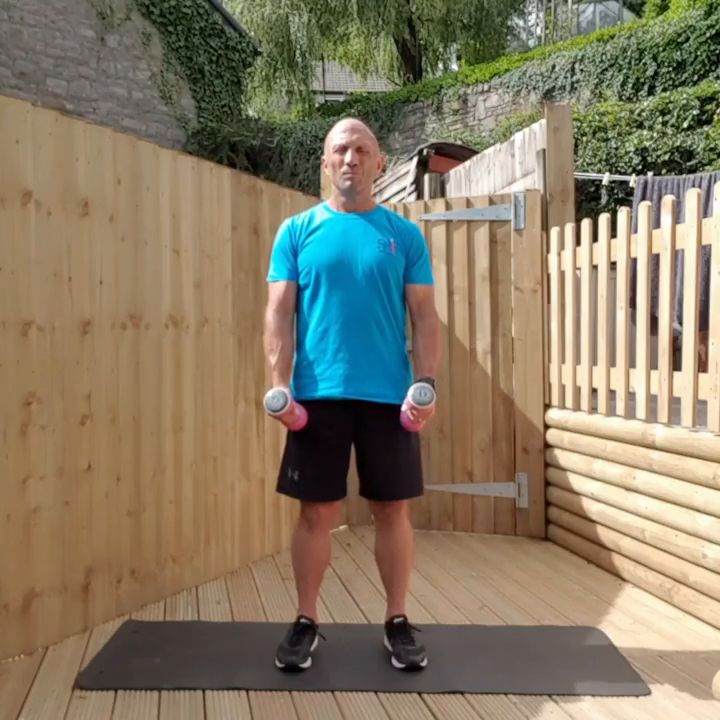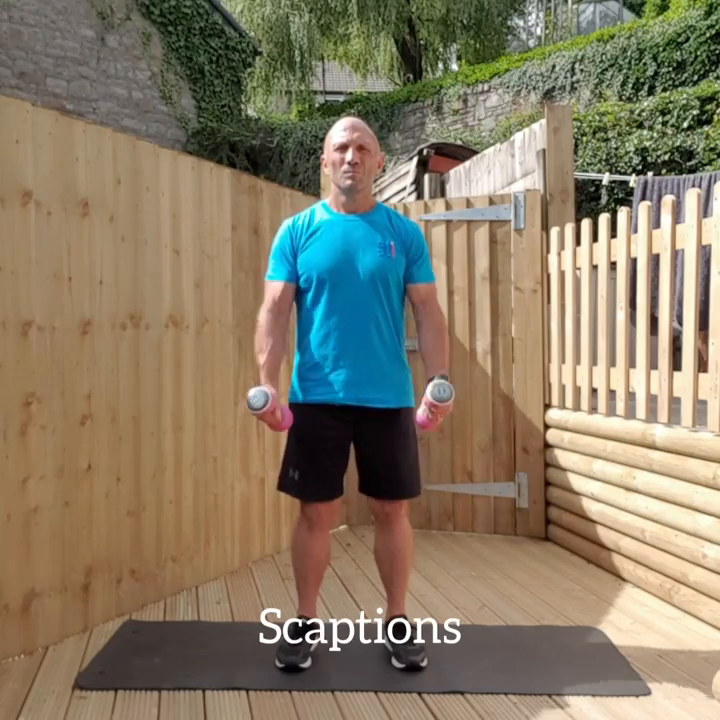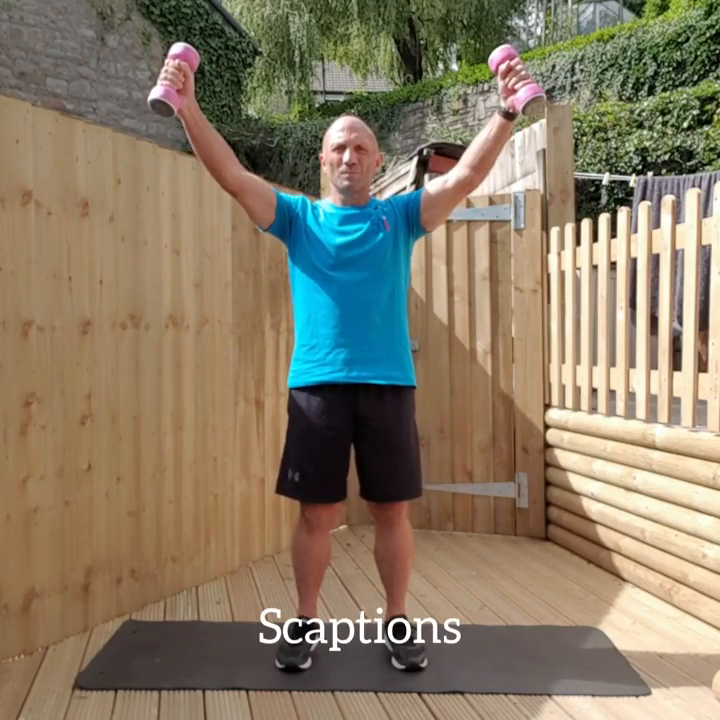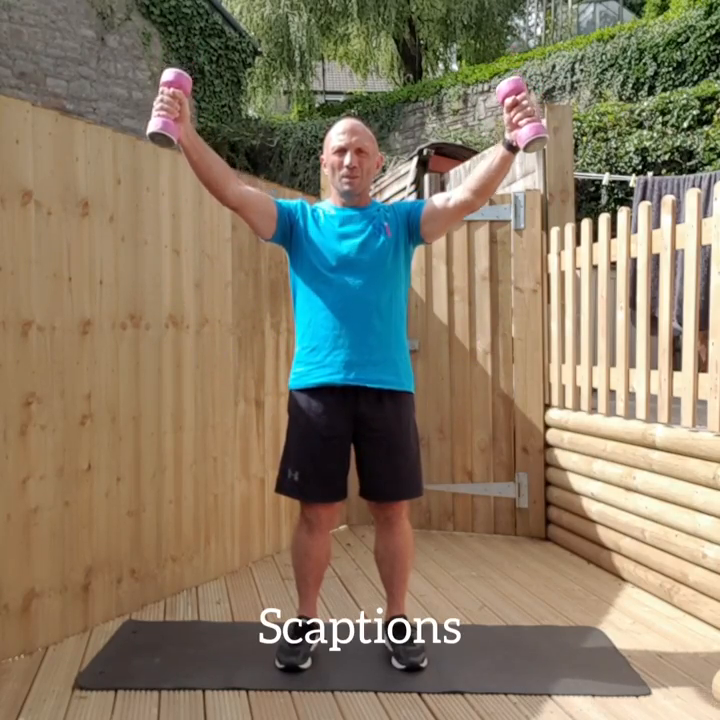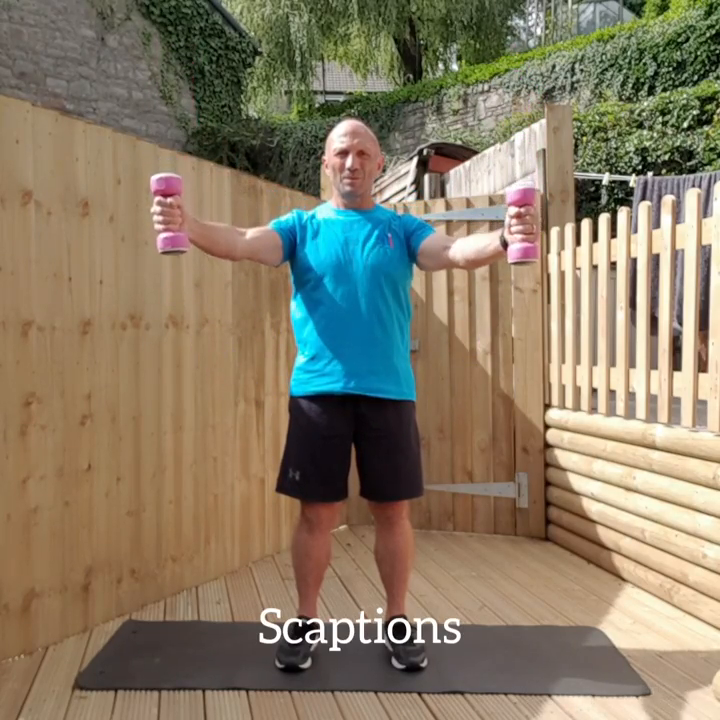
dt=1s
person 1, frame 1
left shoulder: (404, 235)
right shoulder: (297, 231)
left elbow: (424, 315)
right elbow: (280, 312)
left wrist: (426, 383)
right wrist: (280, 385)
left hip: (388, 395)
right hip: (318, 395)
left knee: (392, 510)
right knee: (317, 512)
left ankle: (397, 621)
right ankle: (305, 621)
person 1, frame 2
left shoulder: (404, 233)
right shoulder: (297, 231)
left elbow: (428, 312)
right elbow: (274, 311)
left wrist: (439, 381)
right wrist: (267, 383)
left hip: (389, 397)
right hip: (317, 397)
left knee: (392, 511)
right knee: (316, 512)
left ankle: (397, 620)
right ankle: (306, 621)
person 1, frame 3
left shoulder: (401, 215)
right shoulder: (297, 217)
left elbow: (465, 175)
right elbow: (233, 176)
left wrist: (505, 112)
right wrist: (188, 109)
left hip: (389, 385)
right hip: (316, 385)
left knee: (393, 510)
right knee: (316, 513)
left ankle: (397, 621)
right ankle: (306, 621)
person 1, frame 4
left shoulder: (401, 221)
right shoulder: (299, 220)
left elbow: (467, 197)
right elbow: (234, 192)
left wrist: (509, 142)
right wrist: (186, 134)
left hip: (388, 387)
right hip: (316, 387)
left knee: (392, 510)
right knee: (316, 513)
left ankle: (397, 621)
right ankle: (305, 621)
person 1, frame 5
left shoulder: (402, 228)
right shoulder: (301, 226)
left elbow: (455, 251)
right elbow: (246, 243)
left wrist: (504, 240)
right wrist: (188, 227)
left hip: (389, 392)
right hip: (318, 391)
left knee: (393, 512)
right knee: (316, 513)
left ankle: (397, 622)
right ankle: (306, 622)
